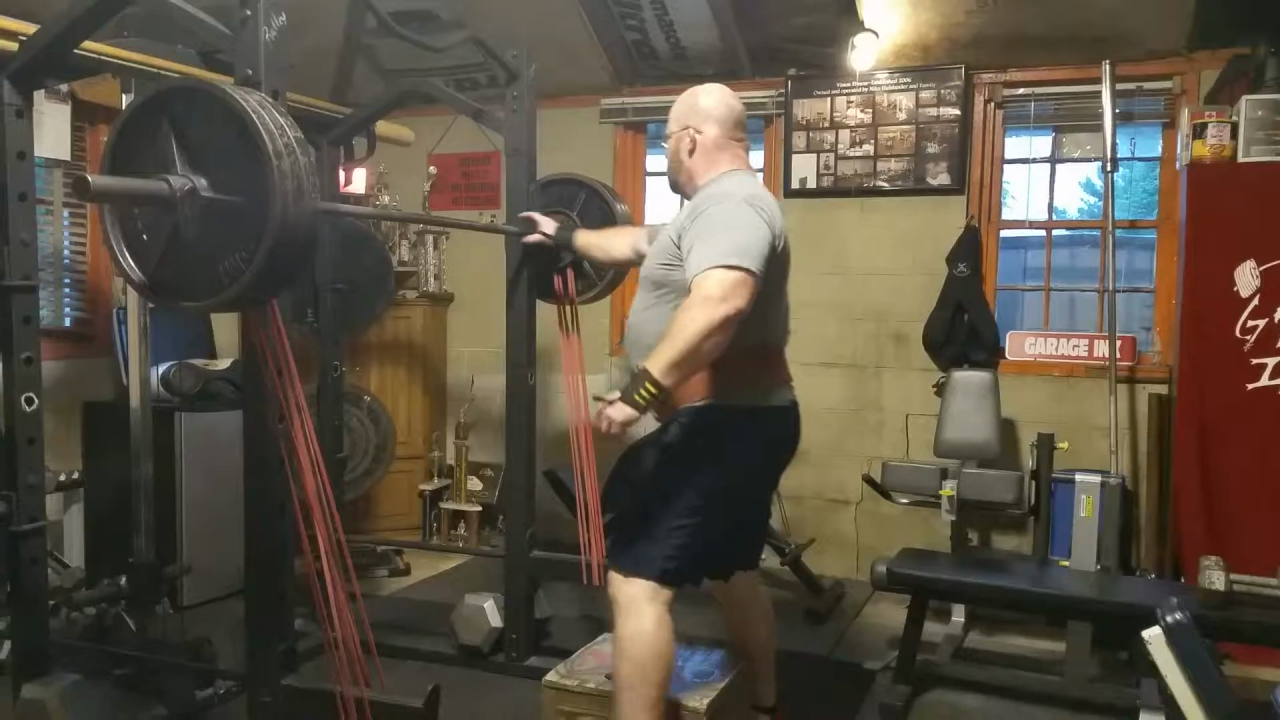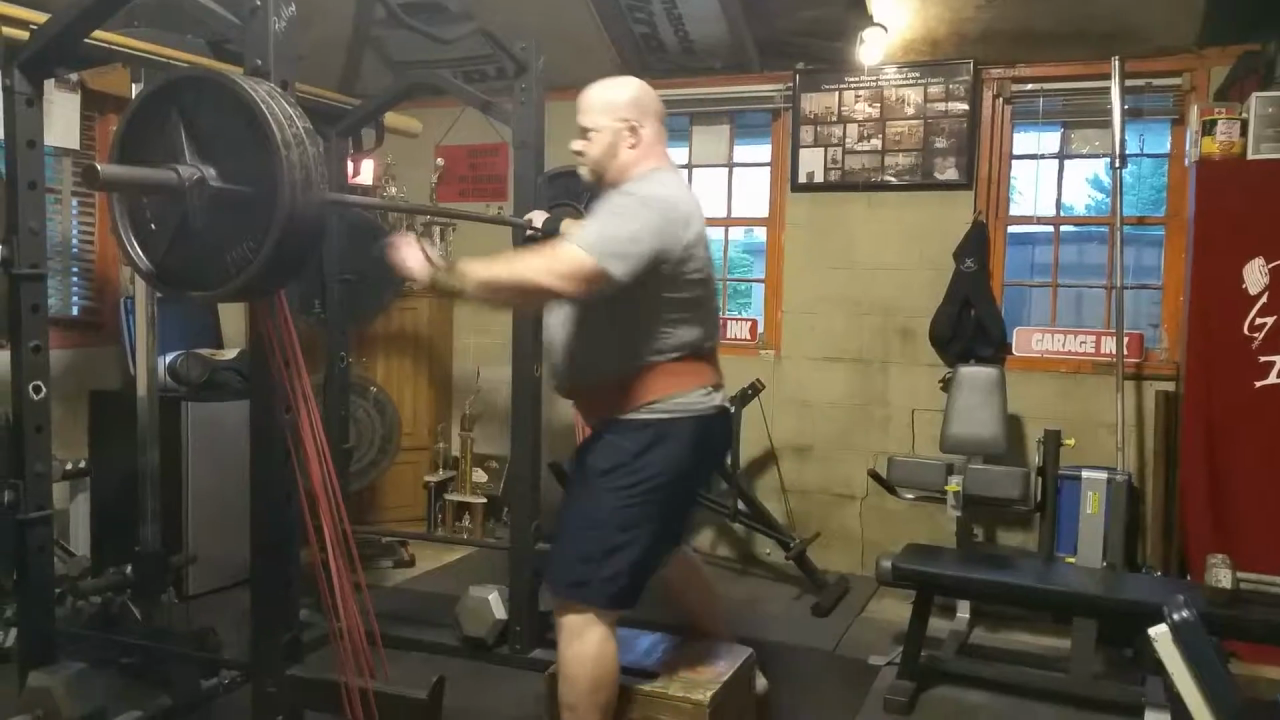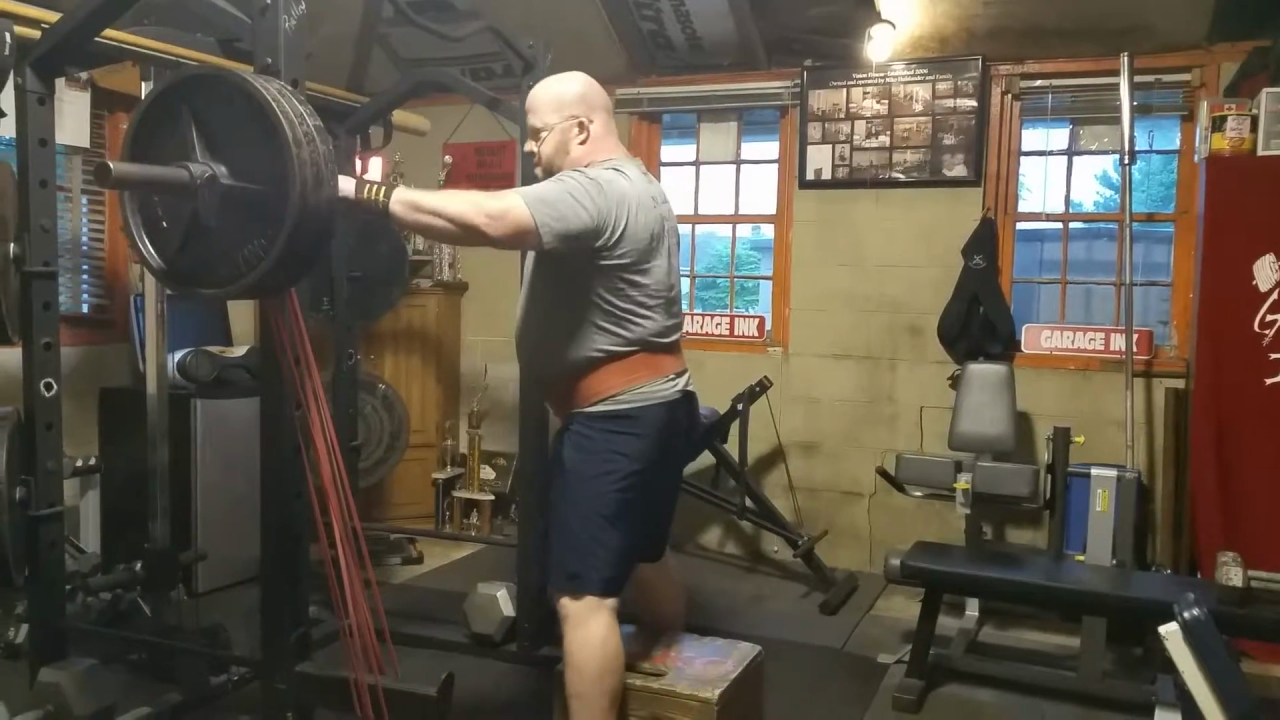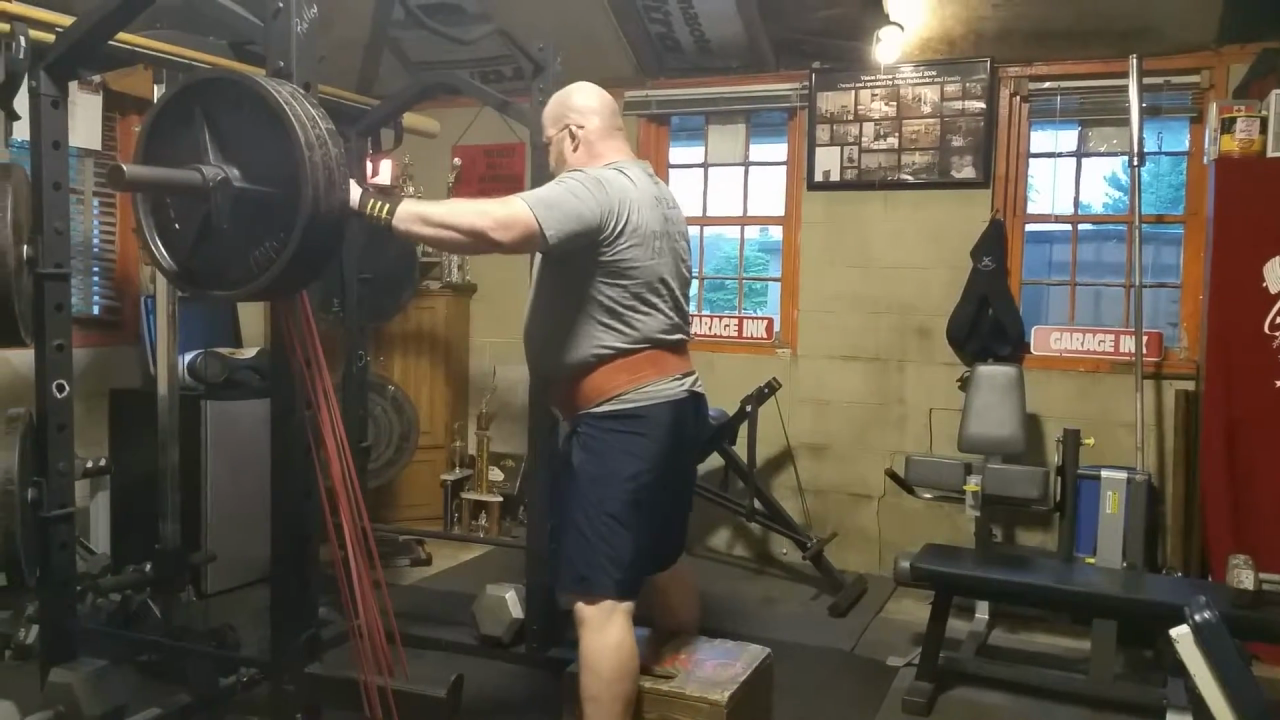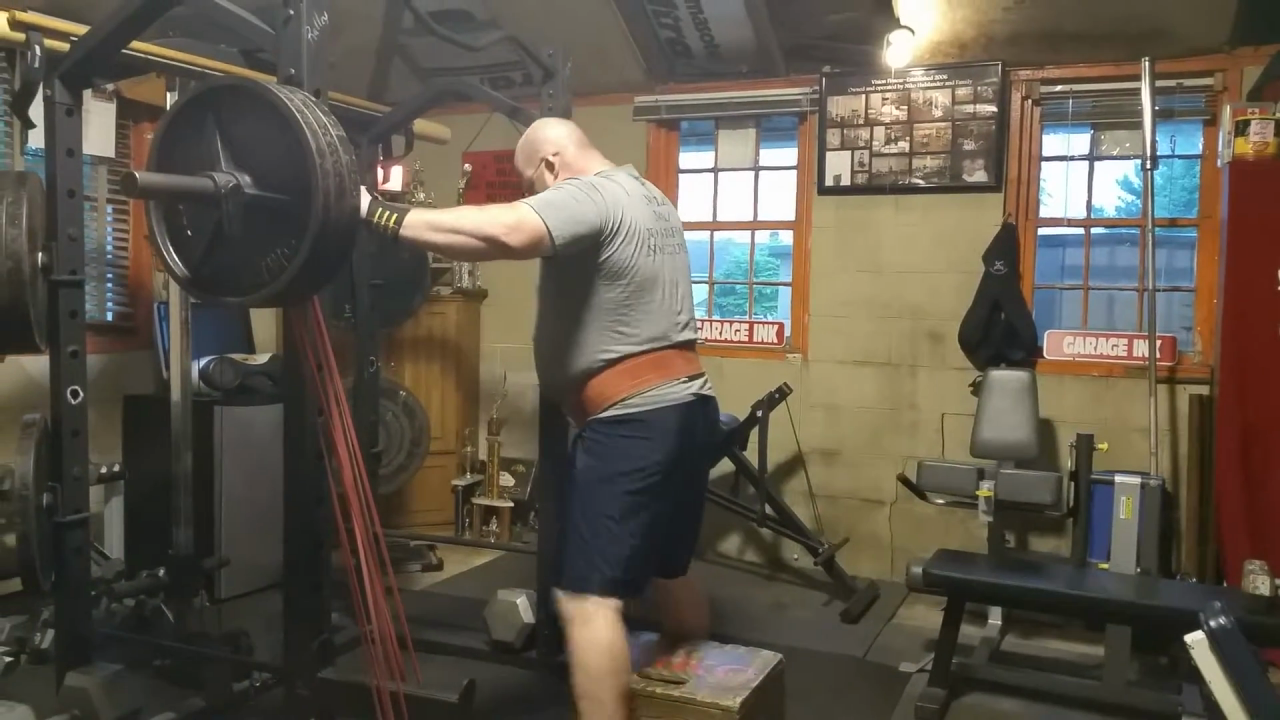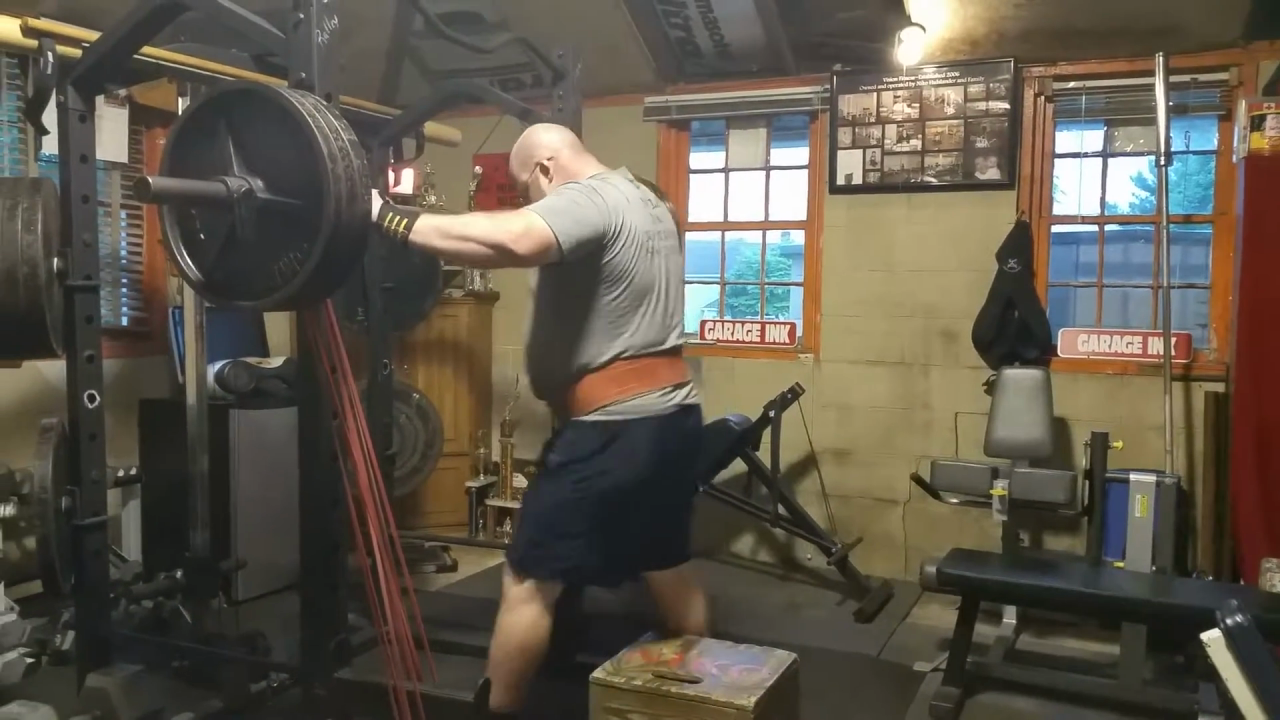
dt=0.4s
person 1, frame 1
left shoulder: (730, 203)
right shoulder: (726, 203)
left elbow: (718, 305)
right elbow: (641, 243)
left wrist: (639, 393)
right wrist: (567, 237)
left hip: (727, 421)
right hip: (749, 418)
left knee: (637, 579)
right knee: (733, 568)
person 1, frame 2
left shoulder: (647, 203)
right shoulder: (646, 199)
left elbow: (554, 273)
right elbow: (585, 245)
left wrist: (439, 273)
right wrist: (552, 224)
left hip: (652, 427)
right hip: (672, 419)
left knee: (579, 603)
right knee: (658, 550)
person 1, frame 3
left shoulder: (596, 192)
right shoulder: (632, 186)
left elbow: (487, 219)
left wrist: (366, 193)
left hip: (617, 417)
right hip: (652, 406)
left knee: (583, 593)
right knee: (640, 556)
person 1, frame 4
left shoulder: (596, 190)
right shoulder: (652, 192)
left elbow: (493, 226)
left wrist: (371, 205)
left hip: (624, 418)
right hip: (669, 405)
left knee: (599, 599)
right knee: (659, 561)
person 1, frame 5
left shoulder: (590, 196)
right shoulder: (646, 197)
left elbow: (504, 231)
left wrist: (381, 214)
left hip: (635, 421)
right hip: (684, 409)
left knee: (588, 598)
right knee: (667, 570)
person 1, frame 6
left shoulder: (587, 200)
right shoulder: (644, 201)
left elbow: (513, 239)
left wrist: (394, 219)
left hip: (616, 427)
right hip: (671, 414)
left knee: (529, 581)
right knee: (667, 566)
